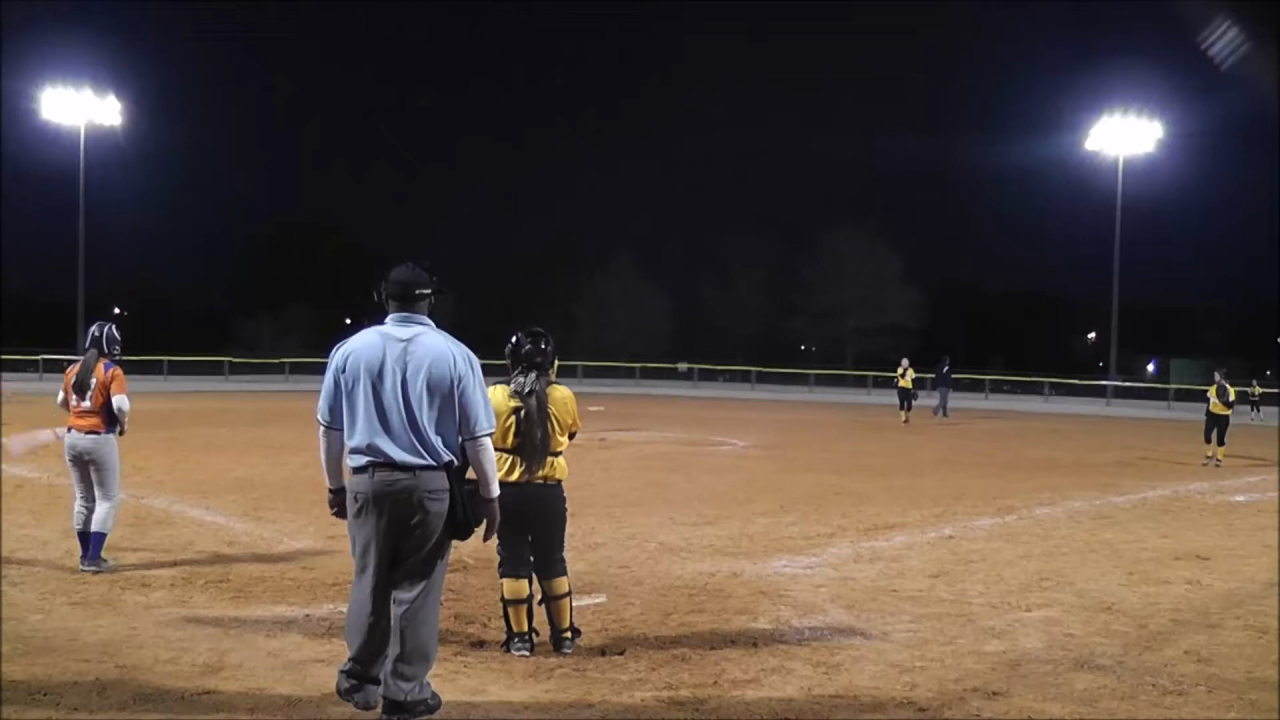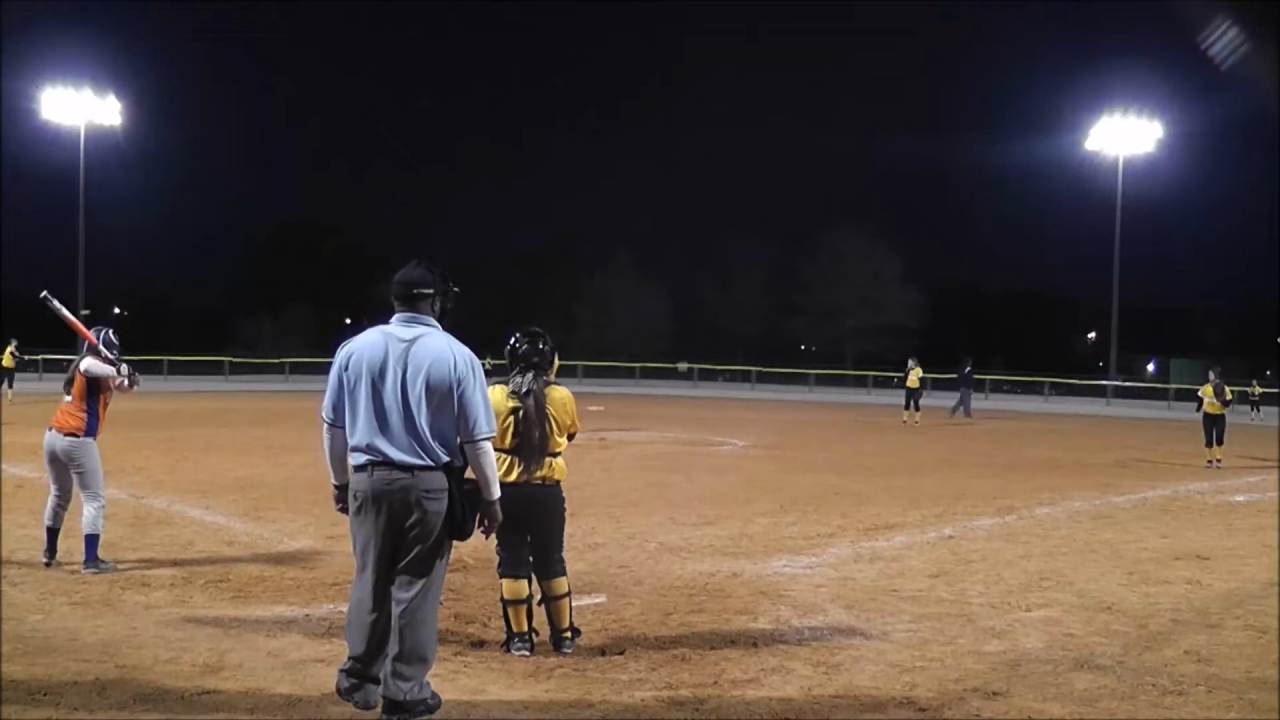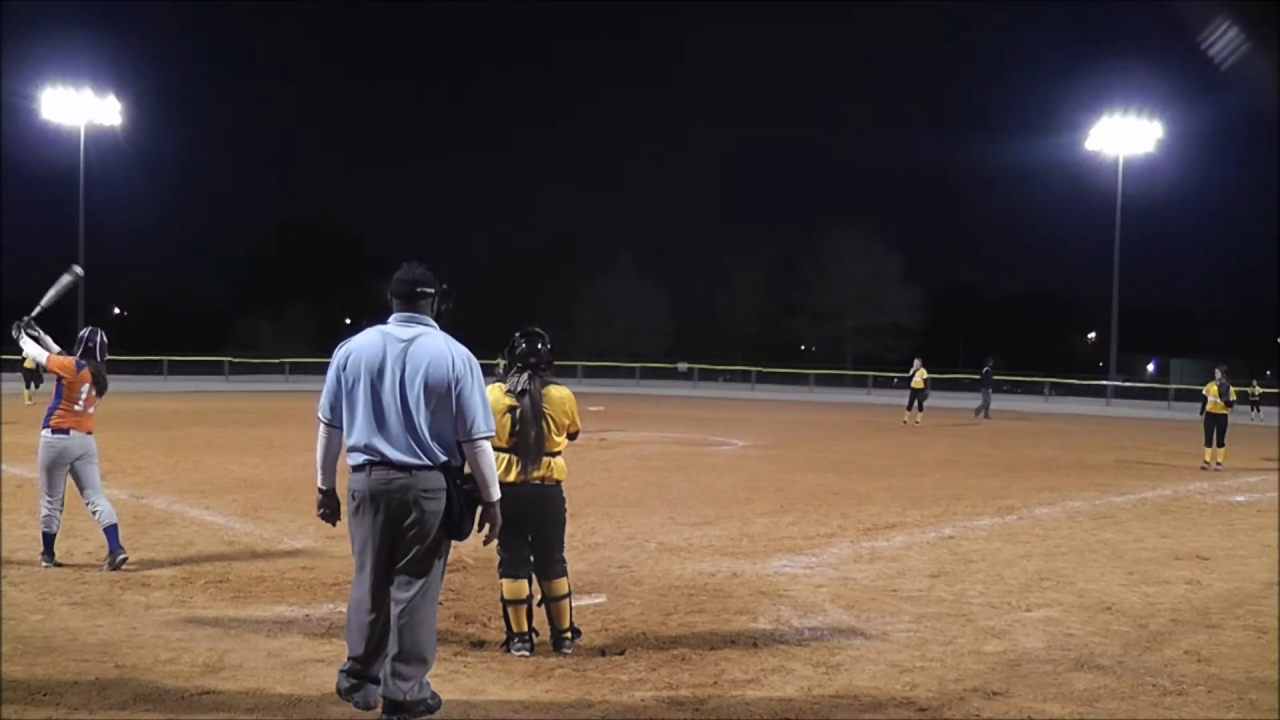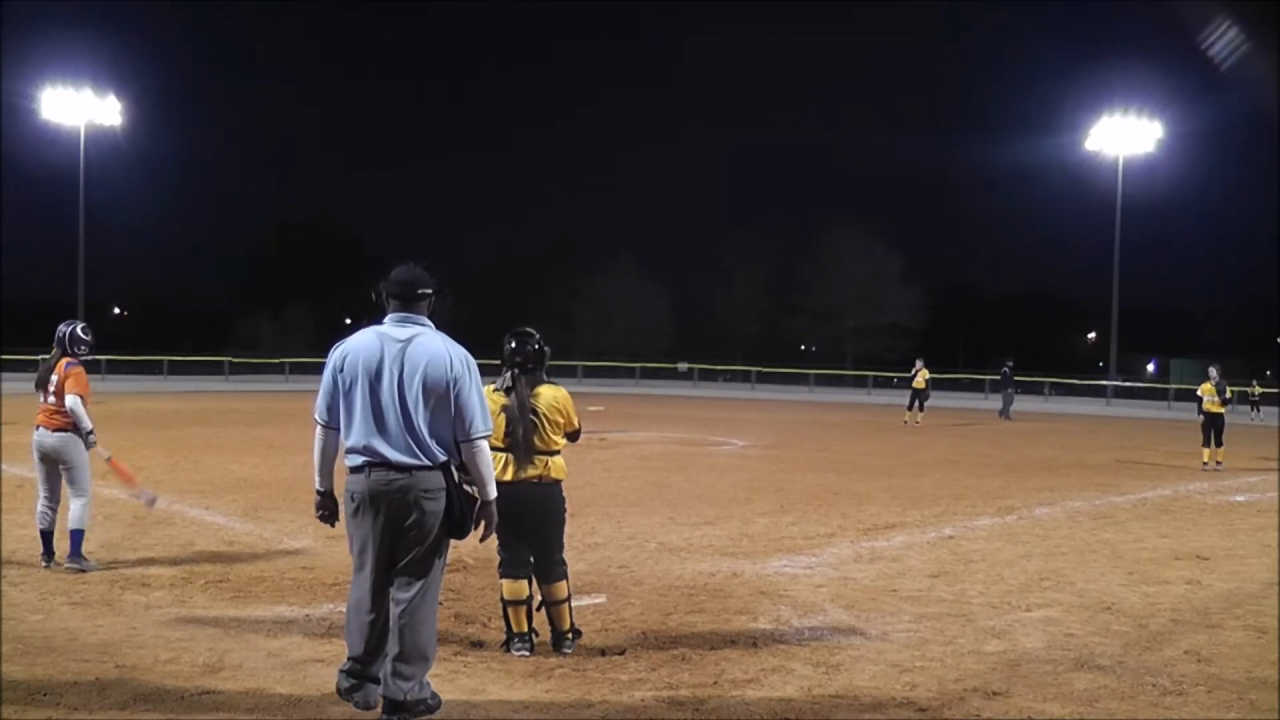
dt=0.7s
person 1, frame 1
left shoulder: (350, 350)
right shoulder: (454, 353)
left elbow: (330, 429)
right elbow: (477, 437)
left wrist: (336, 487)
right wrist: (489, 496)
left hip: (368, 482)
right hip: (429, 485)
left knee: (369, 583)
right knee: (417, 587)
left ankle: (360, 681)
person 1, frame 2
left shoulder: (354, 348)
right shoulder: (457, 356)
left elbow: (333, 427)
right elbow: (477, 439)
left wrist: (341, 482)
right wrist: (491, 497)
left hip: (370, 481)
right hip: (429, 486)
left knee: (370, 582)
right knee: (416, 587)
left ankle: (361, 680)
person 1, frame 3
left shoulder: (353, 348)
right shoulder: (454, 355)
left elbow: (329, 426)
right elbow: (475, 439)
left wrist: (325, 486)
right wrist: (490, 498)
left hip: (368, 481)
right hip: (427, 485)
left knee: (368, 582)
right knee: (415, 587)
left ankle: (360, 680)
person 1, frame 4
left shoulder: (349, 349)
right shoulder: (452, 355)
left elbow: (327, 427)
right elbow: (474, 438)
left wrist: (323, 488)
right wrist: (488, 496)
left hip: (366, 481)
right hip: (427, 485)
left knee: (368, 582)
right knee: (415, 586)
left ankle: (360, 681)
person 2, frame 1
left shoulder: (495, 396)
right shoulder: (563, 397)
left hip: (507, 491)
right hip: (548, 491)
left knee: (513, 562)
right knee: (552, 562)
left ankle: (520, 638)
right ankle: (564, 635)
person 2, frame 2
left shoulder: (494, 396)
right shoulder: (562, 397)
left hip: (506, 490)
right hip: (547, 491)
left knee: (513, 562)
right knee: (551, 562)
left ankle: (520, 637)
right ankle: (564, 635)
person 2, frame 3
left shoulder: (493, 395)
right shoulder: (562, 397)
right elbow: (573, 433)
left hip: (505, 490)
right hip: (547, 491)
left knee: (513, 562)
right knee: (552, 562)
left ankle: (520, 637)
right ankle: (563, 635)
person 2, frame 4
left shoulder: (489, 395)
right shoulder: (557, 396)
right elbow: (574, 434)
left hip: (504, 489)
right hip: (546, 490)
left knee: (513, 561)
right knee: (551, 562)
left ankle: (520, 638)
right ankle: (564, 635)
person 3, frame 1
left shoulder: (73, 369)
right shoulder: (112, 371)
left elbow: (62, 402)
right elbow: (121, 405)
right wrist: (122, 424)
left hip: (73, 439)
right hip: (100, 440)
left knee: (83, 499)
right knee: (107, 500)
left ankle: (86, 556)
right ankle: (94, 558)
person 3, frame 2
left shoulder: (82, 363)
right shoulder: (94, 365)
left elbow: (117, 384)
right elbow: (88, 367)
left wrist: (125, 377)
right wrist: (118, 372)
left hip: (54, 437)
right hip: (79, 442)
left knee: (59, 496)
right knee: (94, 501)
left ankle: (50, 552)
right ankle: (91, 560)
person 3, frame 3
left shoulder: (73, 367)
right shoulder: (98, 374)
left elbow: (38, 355)
left wrist: (21, 335)
right wrist: (39, 334)
left hip: (56, 439)
right hip: (84, 442)
left knee: (51, 501)
right knee: (96, 497)
left ankle: (48, 555)
right ankle: (115, 549)
person 3, frame 4
left shoulder: (50, 365)
right shoulder: (75, 369)
right elbow: (72, 404)
right wrist: (88, 430)
left hip: (41, 435)
right hip: (67, 437)
left knee: (47, 497)
right knee: (79, 497)
left ankle: (47, 554)
right ankle: (75, 555)
